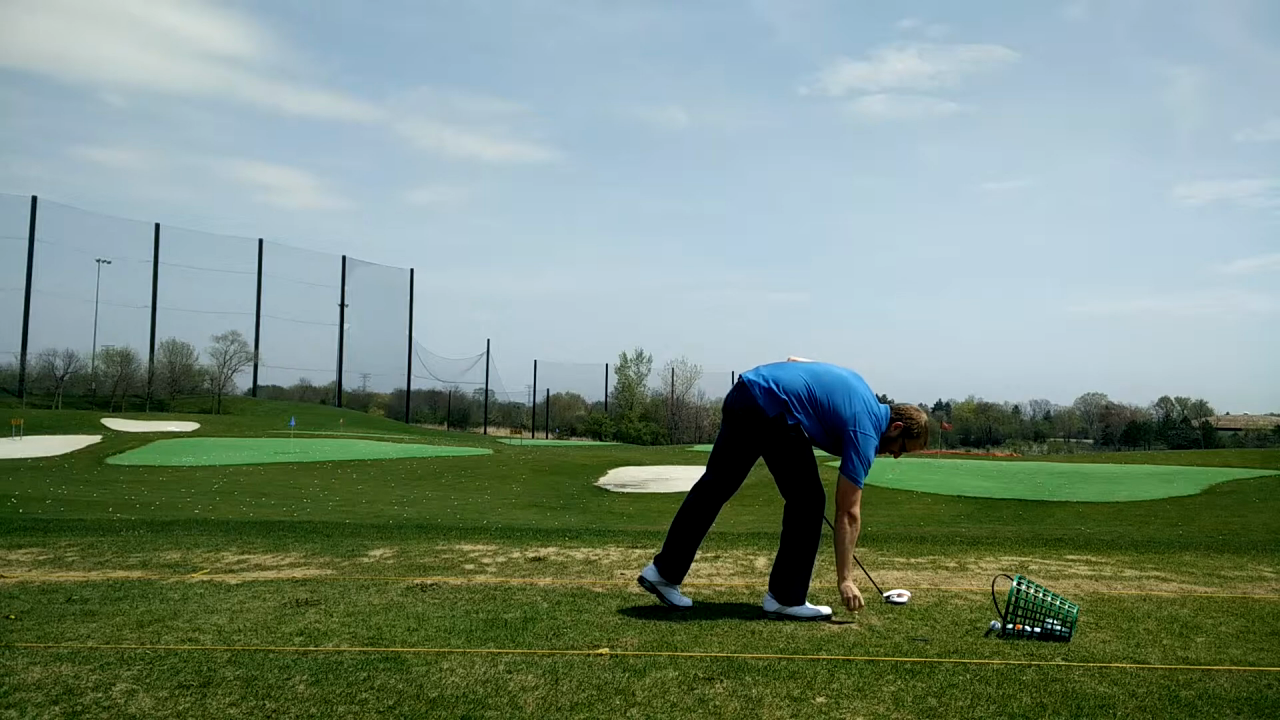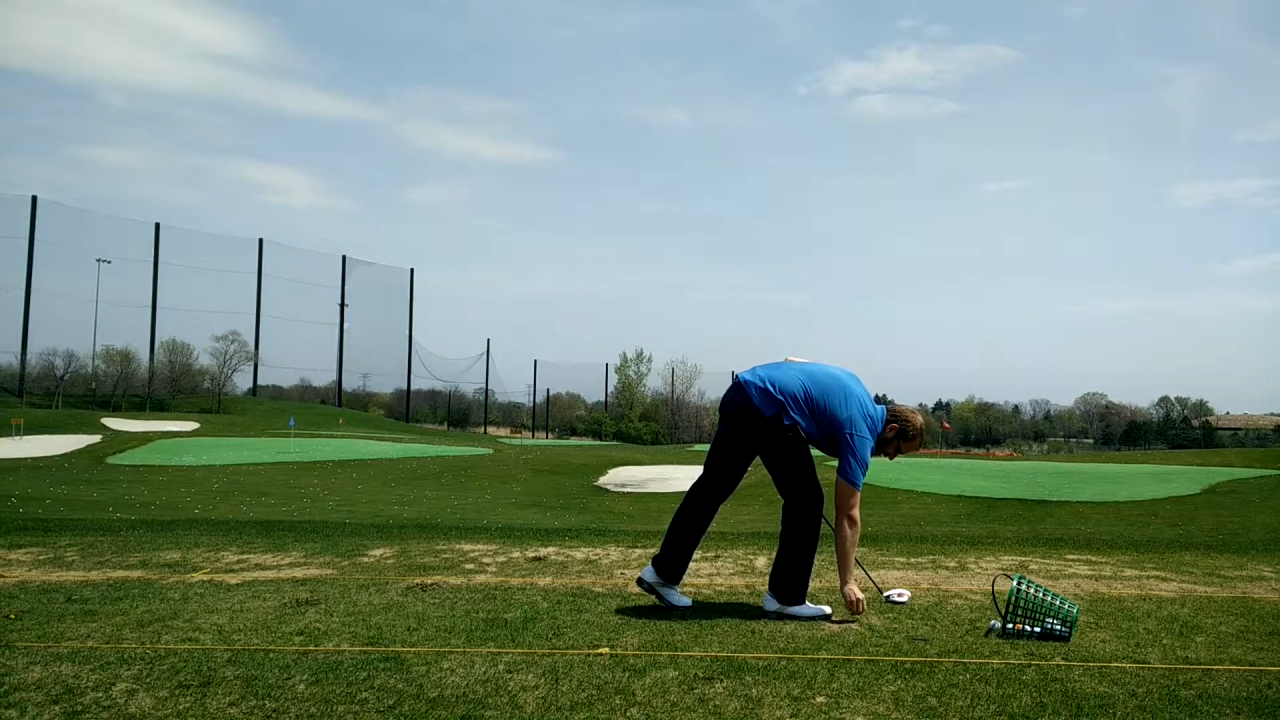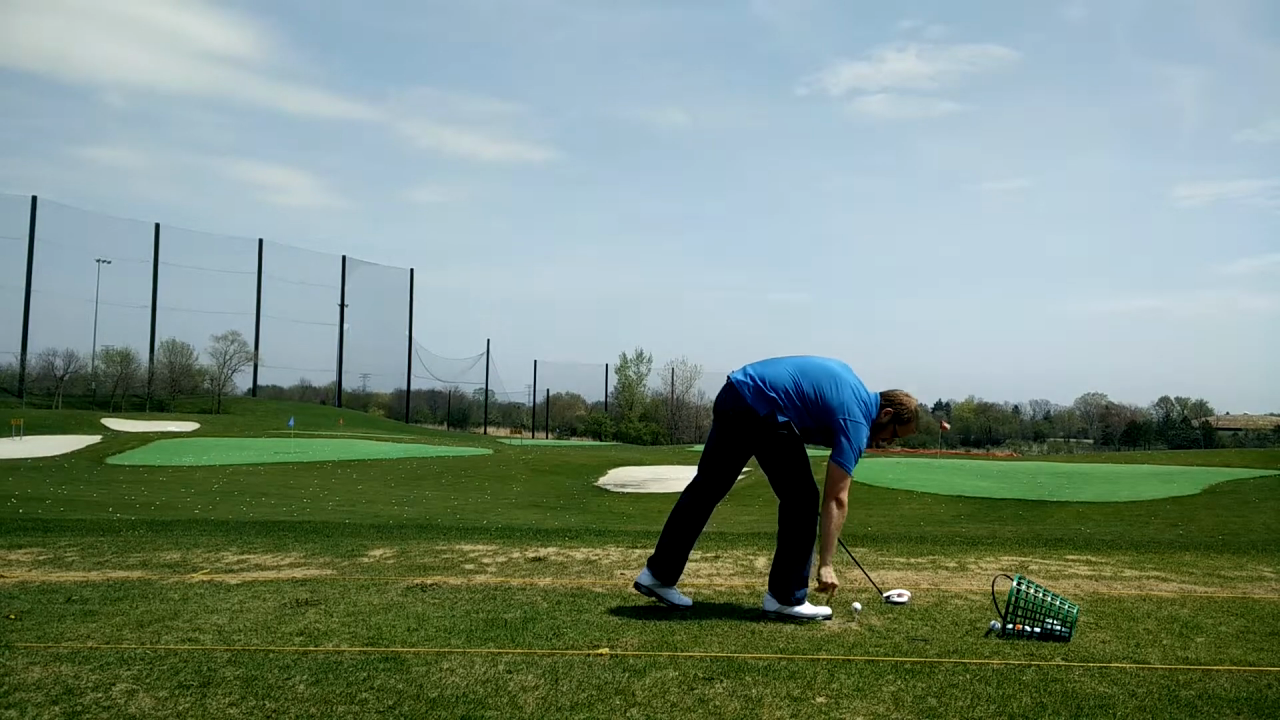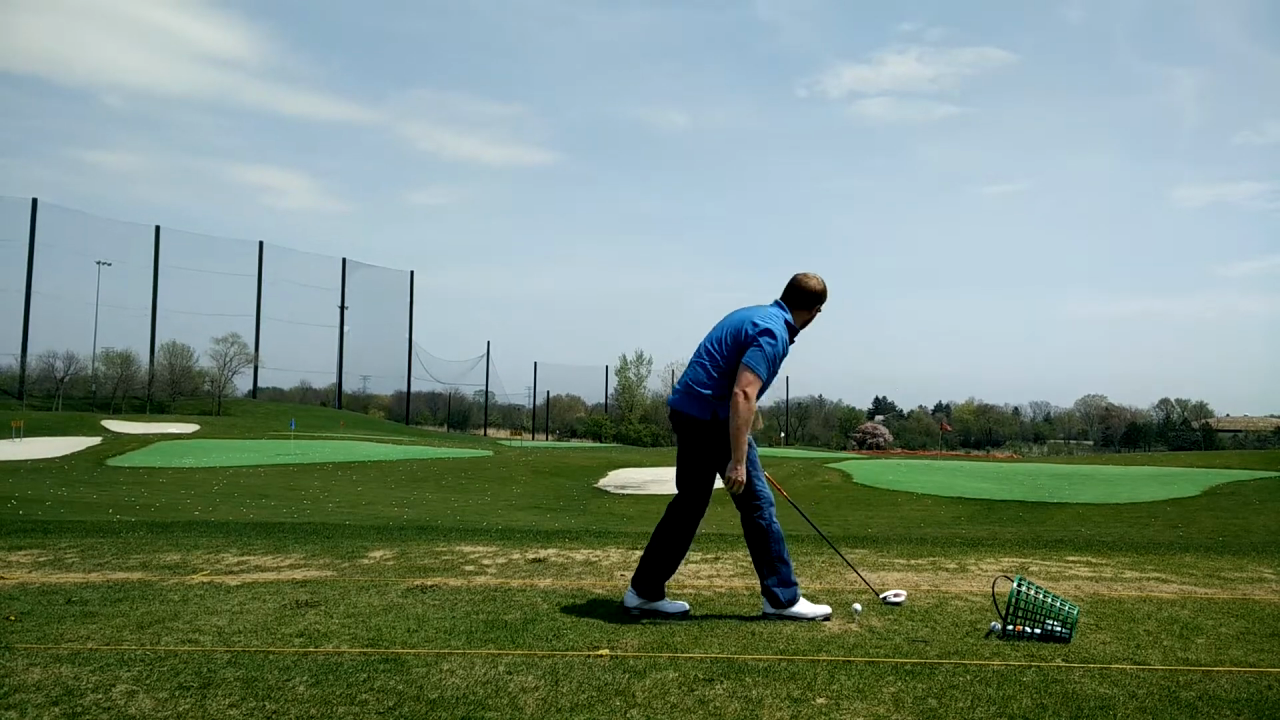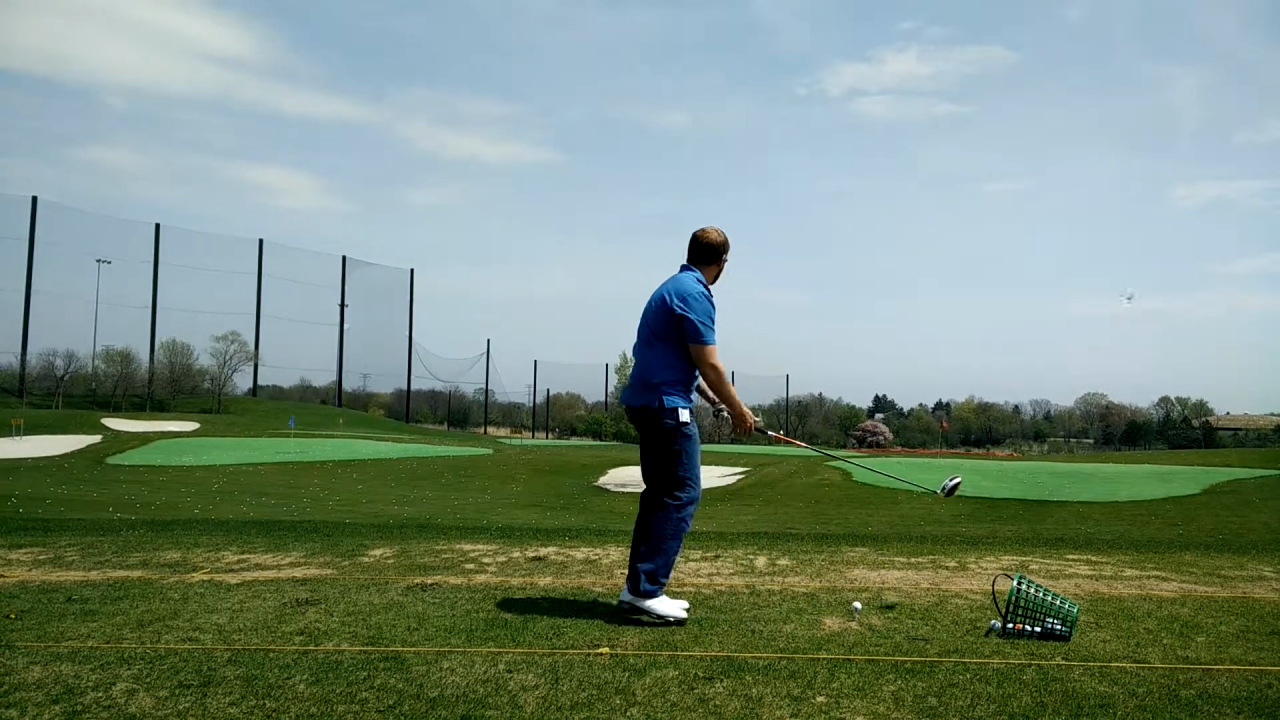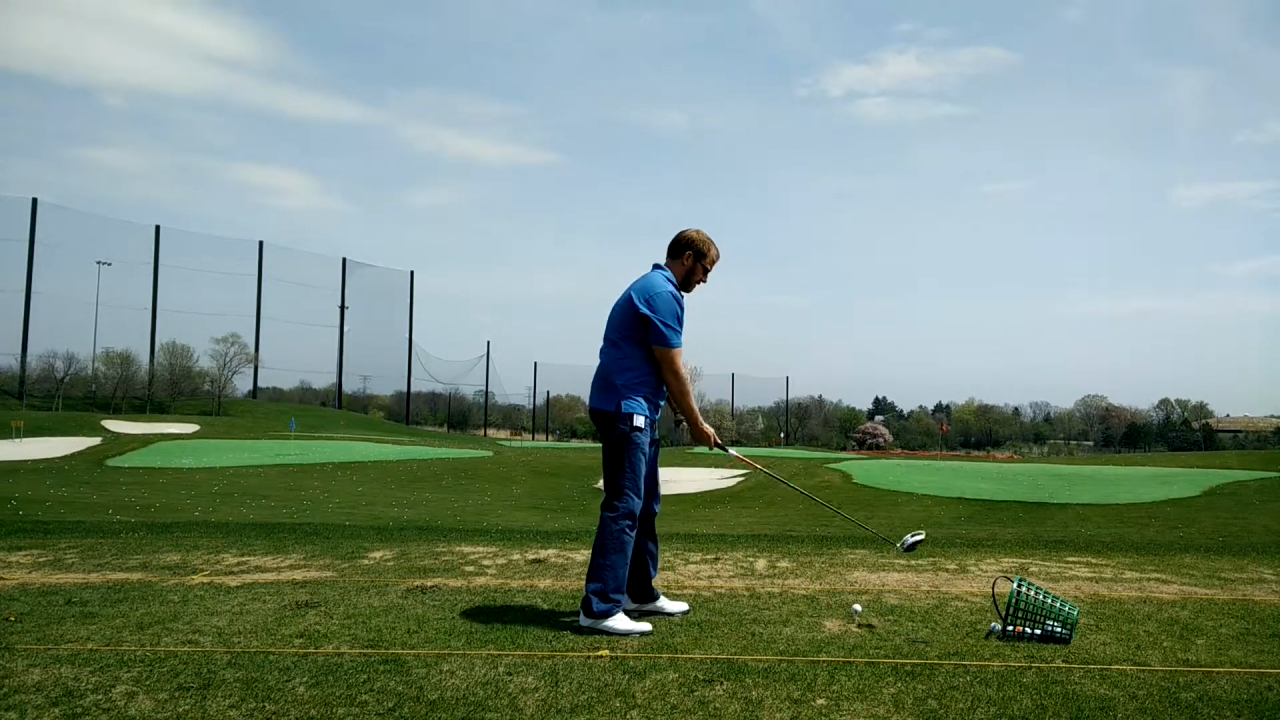
dt=0.5s
person 1, frame 1
left shoulder: (860, 391)
right shoulder: (865, 431)
left elbow: (794, 361)
right elbow: (848, 513)
right wrist: (845, 578)
left hip: (745, 394)
right hip: (773, 412)
left knee: (713, 487)
right knee: (807, 501)
left ankle: (664, 571)
right ankle: (786, 598)
person 1, frame 2
left shoulder: (856, 390)
right shoulder: (860, 432)
left elbow: (792, 361)
right elbow: (848, 515)
right wrist: (848, 582)
left hip: (741, 395)
right hip: (770, 413)
left knee: (710, 488)
right knee: (806, 501)
left ankle: (662, 572)
right ankle: (786, 597)
person 1, frame 3
left shoulder: (848, 377)
right shoulder: (856, 421)
left elbow: (784, 364)
right elbow: (836, 499)
right wrist: (826, 565)
left hip: (734, 394)
right hip: (764, 412)
left knee: (706, 488)
right knee: (801, 500)
left ankle: (658, 574)
right ankle: (786, 598)
person 1, frame 4
left shoulder: (756, 314)
right shoulder: (775, 333)
right elbow: (743, 395)
right wrist: (737, 460)
left hip: (687, 409)
right hip: (711, 415)
left knee: (690, 503)
right knee: (757, 503)
left ankle: (644, 590)
right ankle: (782, 598)
person 1, frame 5
left shoulder: (674, 288)
right shoulder: (694, 294)
right elbow: (708, 365)
left wrist: (717, 402)
right wrist: (737, 409)
left hip: (647, 402)
right hip: (665, 405)
left knee: (660, 495)
right knee: (682, 493)
left ankle: (646, 586)
right ankle: (643, 586)
person 1, frame 6
left shoulder: (652, 287)
right shoulder: (663, 293)
right elbow: (673, 371)
left wrist: (685, 417)
right wrist: (696, 423)
left hip: (630, 408)
right hip: (625, 410)
left knee: (644, 505)
right knee: (624, 505)
left ankle: (640, 592)
right ankle: (599, 607)
